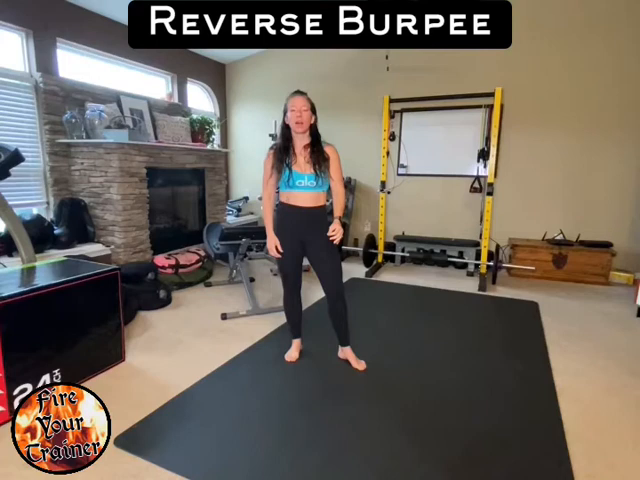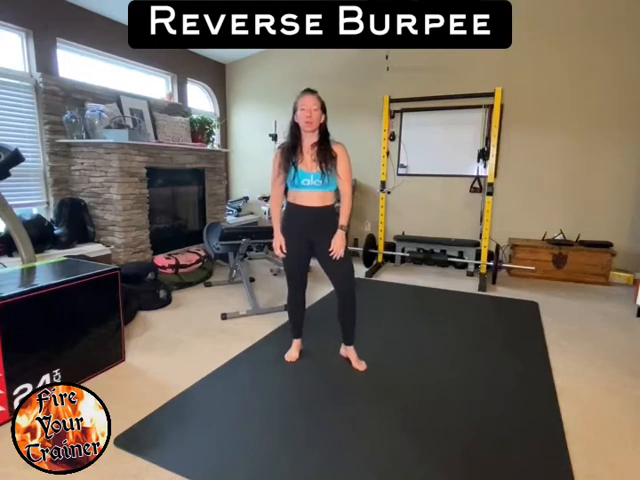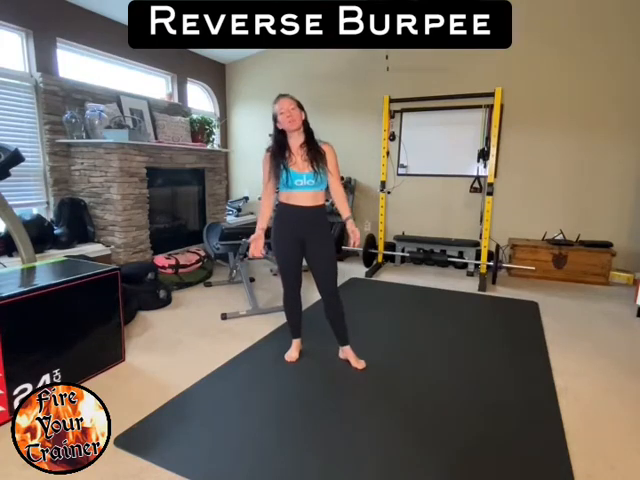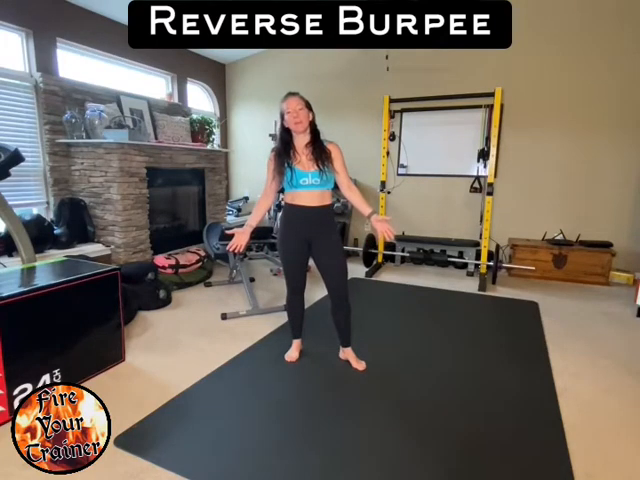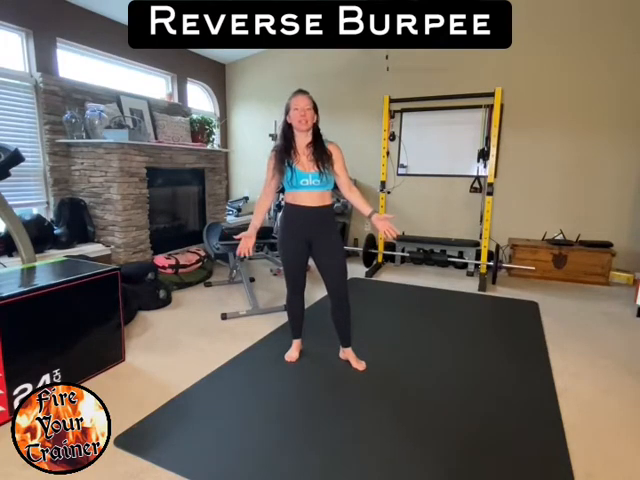
dt=1s
person 1, frame 1
left shoulder: (327, 152)
right shoulder: (276, 154)
left elbow: (338, 190)
right elbow: (267, 195)
left wrist: (338, 219)
right wrist: (270, 232)
left hip: (318, 223)
right hip: (287, 223)
left knee: (334, 288)
right knee: (291, 287)
left ankle: (345, 348)
right ankle: (296, 342)
person 1, frame 2
left shoulder: (336, 151)
right shoulder: (284, 152)
left elbow: (346, 194)
right elbow: (277, 195)
left wrist: (342, 230)
right wrist: (277, 232)
left hip: (326, 222)
right hip: (295, 223)
left knee: (346, 287)
right knee: (296, 287)
left ankle: (348, 347)
right ankle: (296, 342)
person 1, frame 3
left shoulder: (324, 150)
right shoulder: (273, 156)
left elbow: (336, 189)
right elbow: (268, 196)
left wrist: (349, 221)
right wrist: (259, 232)
left hip: (317, 223)
right hip: (286, 223)
left knee: (329, 288)
right knee: (291, 287)
left ankle: (345, 347)
right ankle: (296, 342)
person 1, frame 4
left shoulder: (330, 150)
right shoulder: (278, 155)
left elbow: (347, 187)
right elbow: (268, 195)
left wrist: (372, 216)
right wrist: (248, 227)
left hip: (324, 224)
right hip: (293, 224)
left knee: (339, 289)
right knee: (295, 287)
left ankle: (346, 348)
right ankle: (296, 342)
person 1, frame 5
left shoulder: (330, 151)
right shoulder: (279, 154)
left elbow: (347, 187)
right elbow: (268, 194)
left wrist: (372, 215)
right wrist: (252, 229)
left hip: (324, 223)
right hip: (292, 223)
left knee: (339, 289)
right knee: (295, 288)
left ankle: (346, 349)
right ankle: (296, 343)
